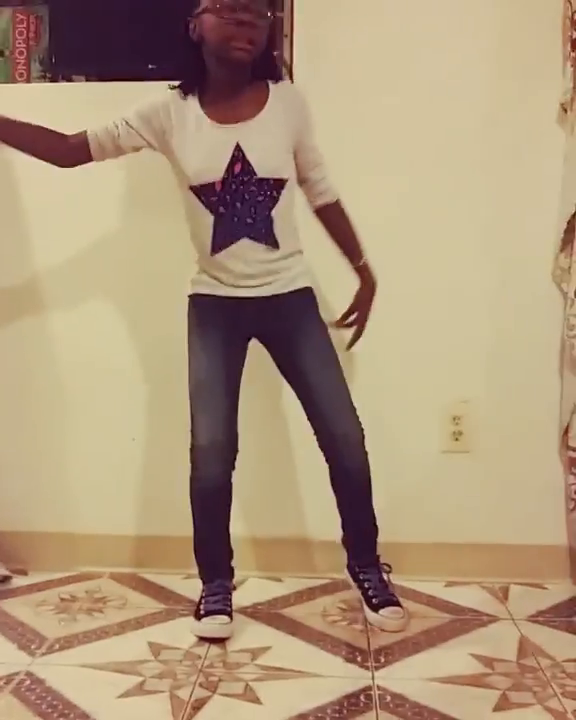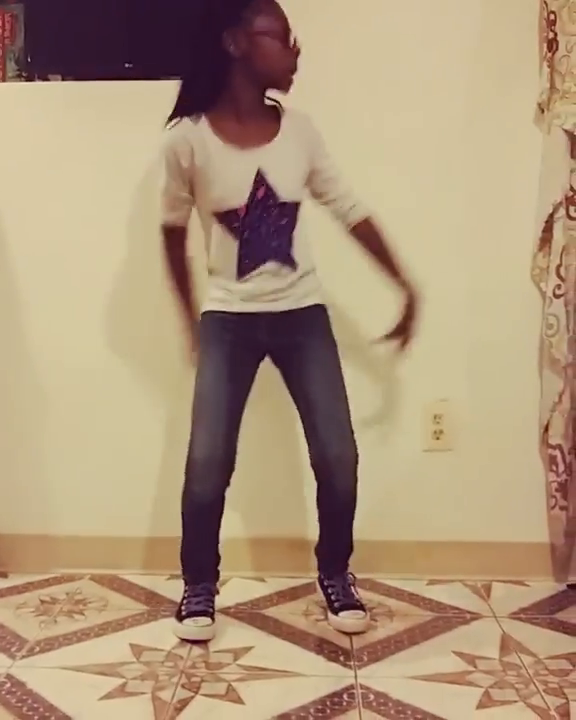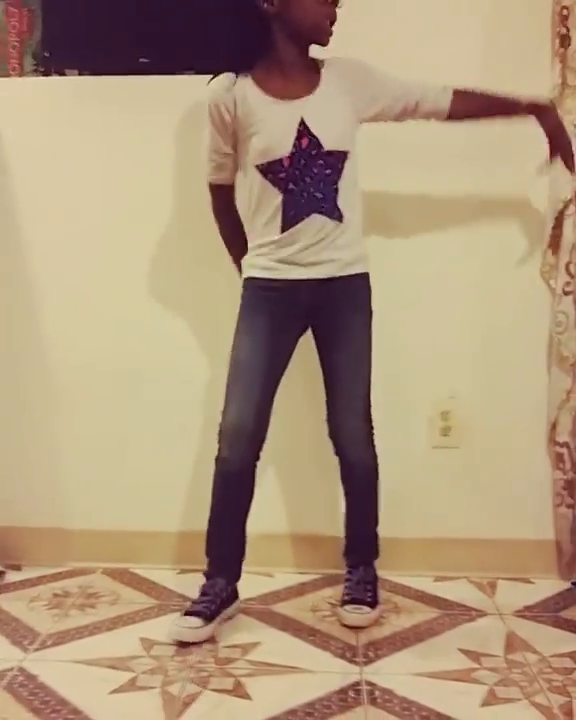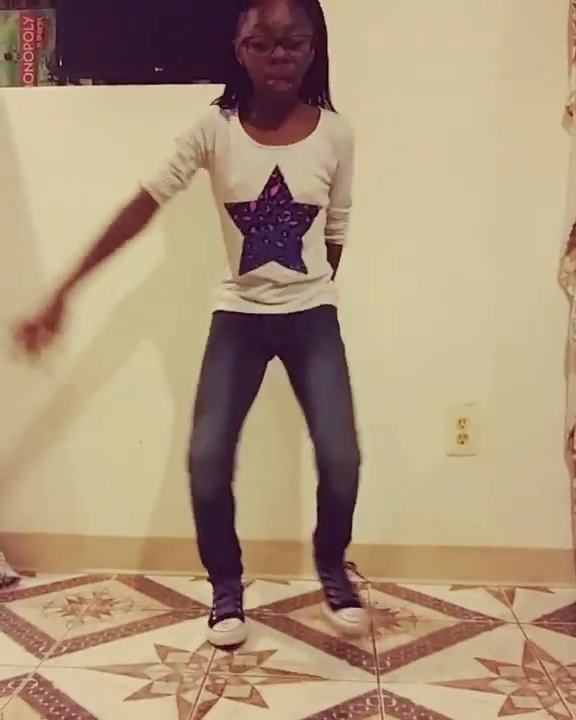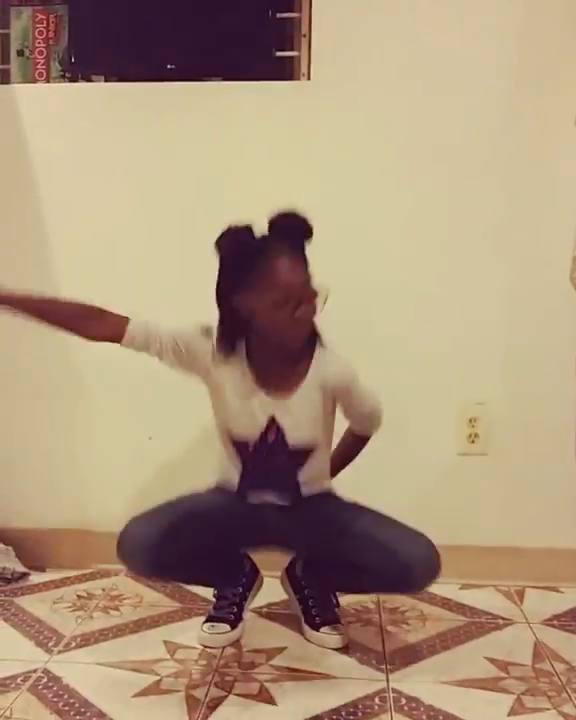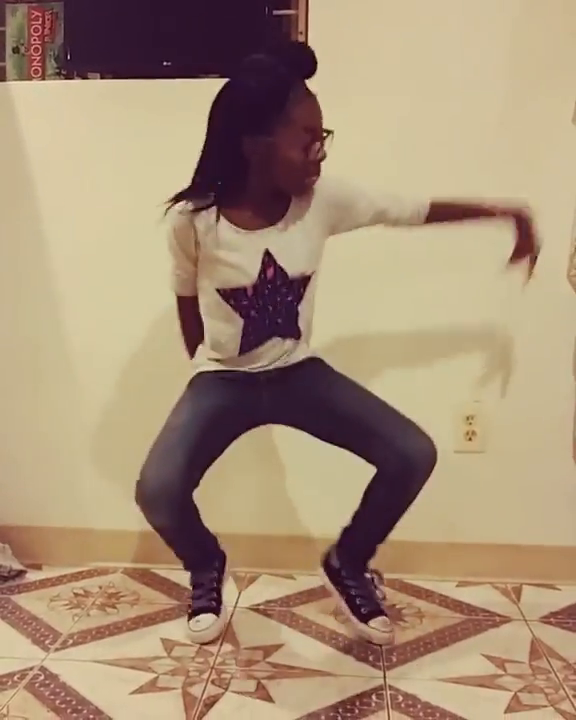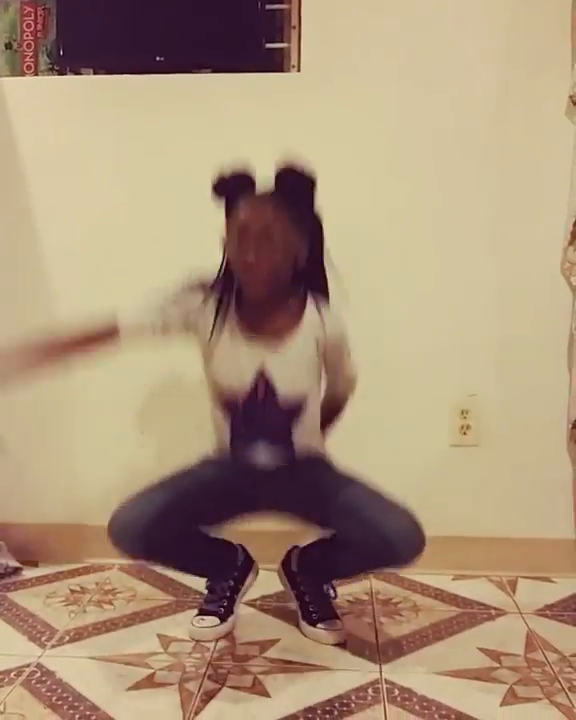
dt=0.4s
person 1, frame 1
left shoulder: (290, 105)
right shoulder: (168, 113)
left elbow: (323, 197)
right elbow: (74, 149)
left wrist: (365, 271)
left hip: (290, 296)
right hip: (215, 303)
left knee: (344, 436)
right knee: (211, 450)
left ankle: (366, 567)
right ankle: (216, 580)
person 1, frame 2
left shoulder: (300, 132)
right shoulder: (187, 139)
left elbow: (353, 213)
right elbow: (173, 233)
left wrist: (407, 287)
right wrist: (191, 322)
left hip: (301, 313)
right hip: (226, 317)
left knee: (338, 456)
right knee: (209, 460)
left ankle: (336, 571)
right ankle: (199, 582)
person 1, frame 3
left shoulder: (351, 80)
right shoulder: (230, 96)
left elbow: (446, 102)
right elbow: (222, 193)
left hip: (345, 283)
right hip: (270, 287)
left knee: (353, 435)
right knee: (239, 434)
left ankle: (361, 567)
right ankle: (221, 581)
person 1, frame 4
left shoulder: (334, 134)
right shoulder: (213, 132)
left elbow: (335, 236)
right elbow: (139, 208)
right wrist: (62, 295)
left hip: (311, 316)
right hip: (237, 318)
left knee: (337, 454)
right knee: (207, 458)
left ankle: (332, 564)
right ankle: (226, 583)
person 1, frame 5
left shoulder: (333, 371)
right shoulder: (211, 350)
left elbow: (367, 426)
right elbow: (101, 324)
left wrist: (329, 471)
left hip: (309, 508)
right hip: (237, 503)
left knee: (418, 566)
right knee: (138, 547)
left ankle: (311, 578)
right ankle: (234, 579)
person 1, frame 6
left shoulder: (327, 199)
right shoulder: (194, 219)
left elbow: (421, 209)
right elbow: (188, 300)
left wrist: (511, 213)
left hip: (304, 373)
right hip: (226, 382)
left knee: (414, 456)
right knee: (159, 492)
left ankle: (348, 563)
right ankle: (206, 568)
person 1, frame 7
left shoulder: (326, 324)
right shoulder: (202, 308)
right elbow: (107, 332)
left wrist: (306, 441)
left hip: (302, 469)
right hip: (231, 469)
left knee: (401, 540)
right knee: (130, 529)
left ankle: (309, 571)
right ankle: (227, 567)
